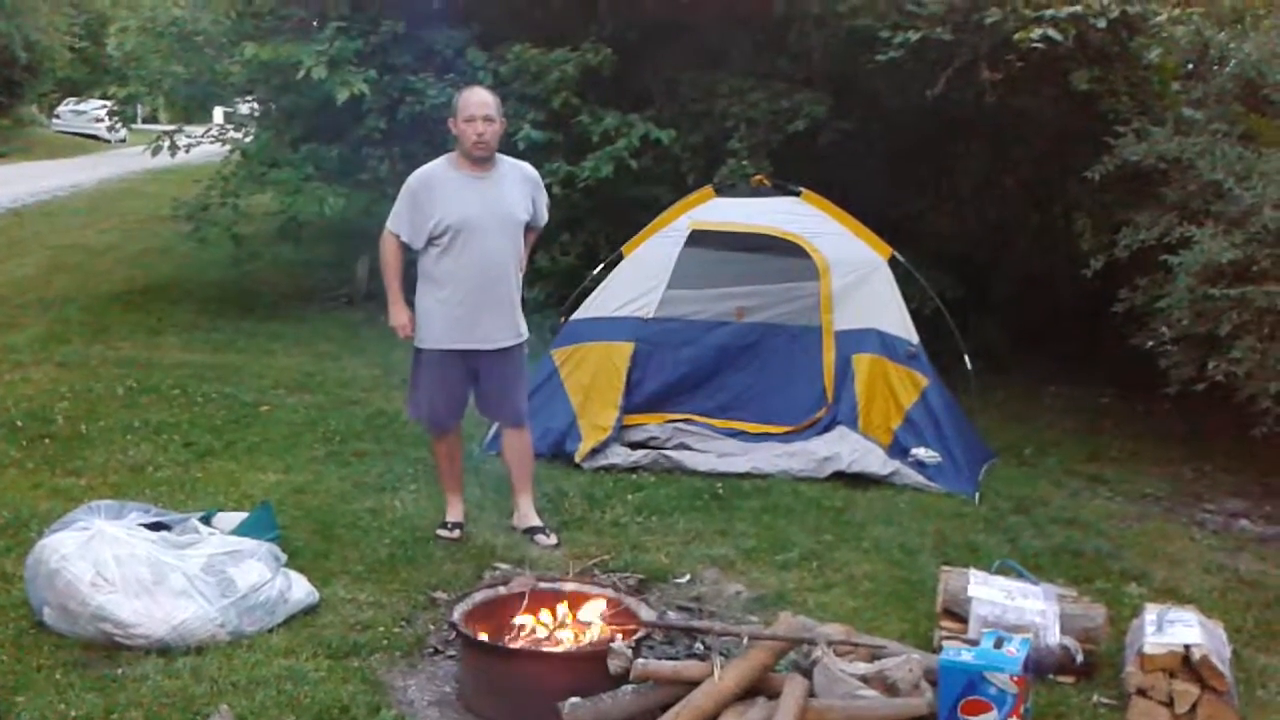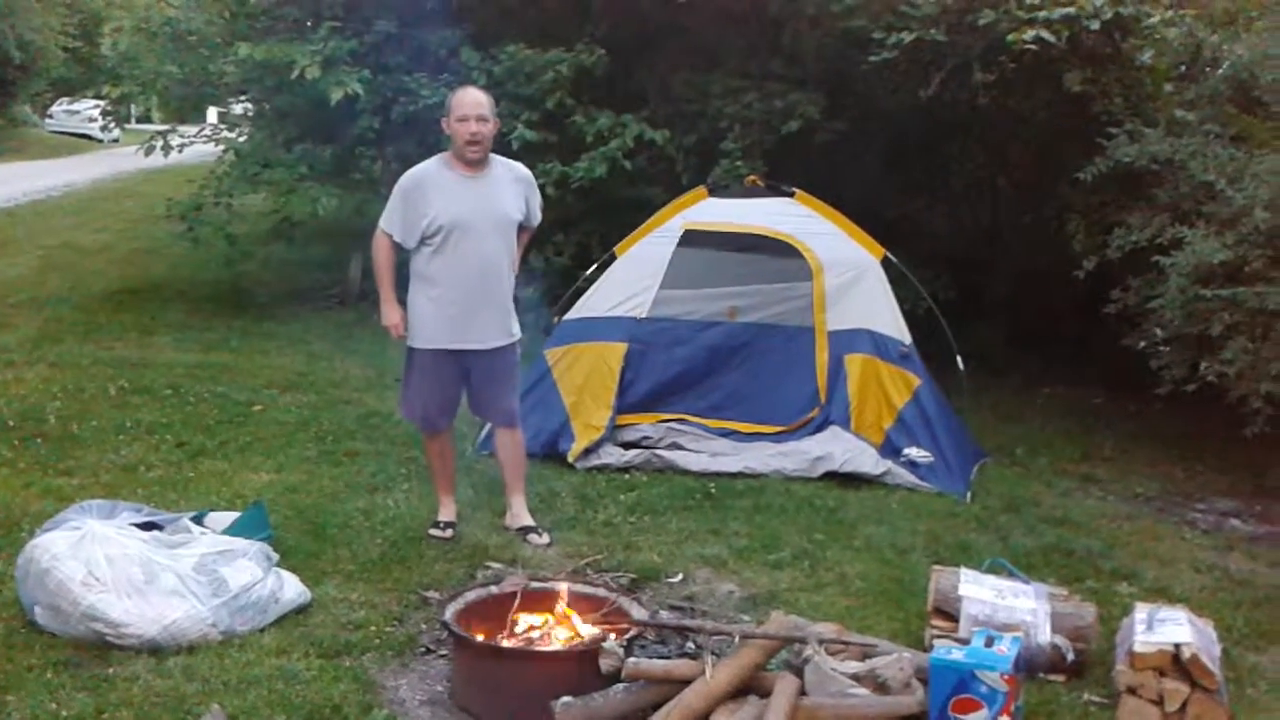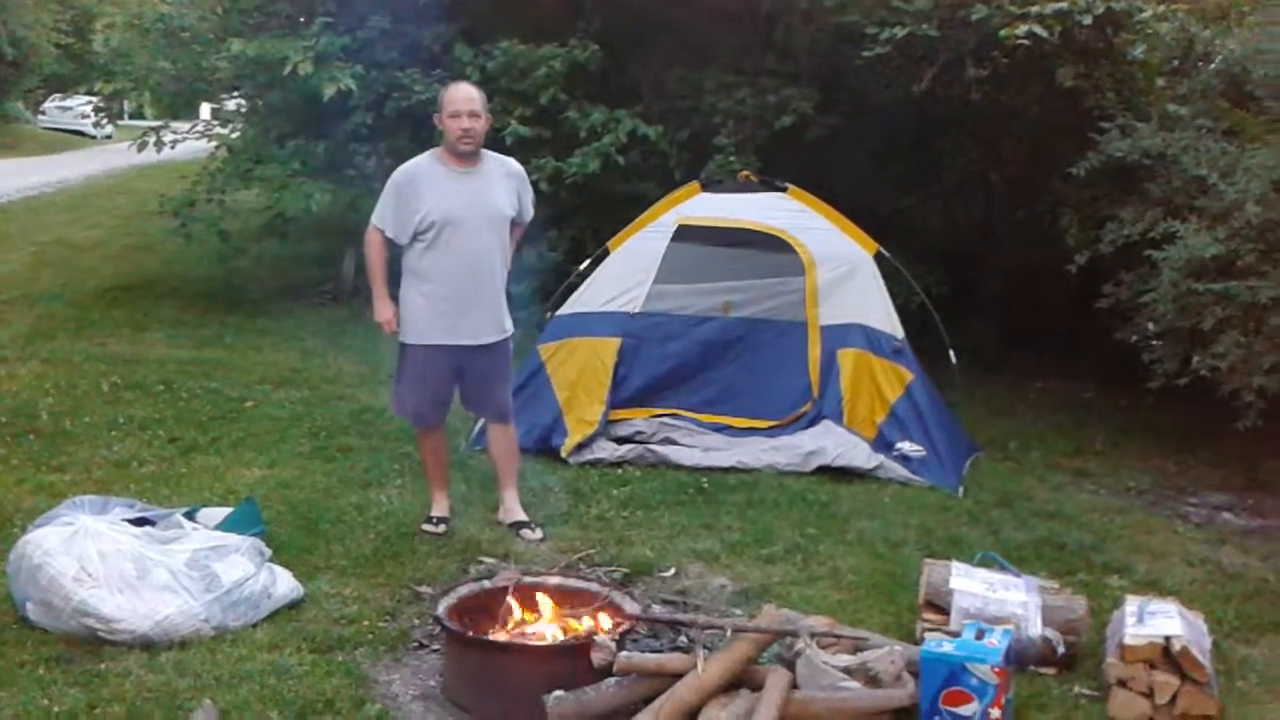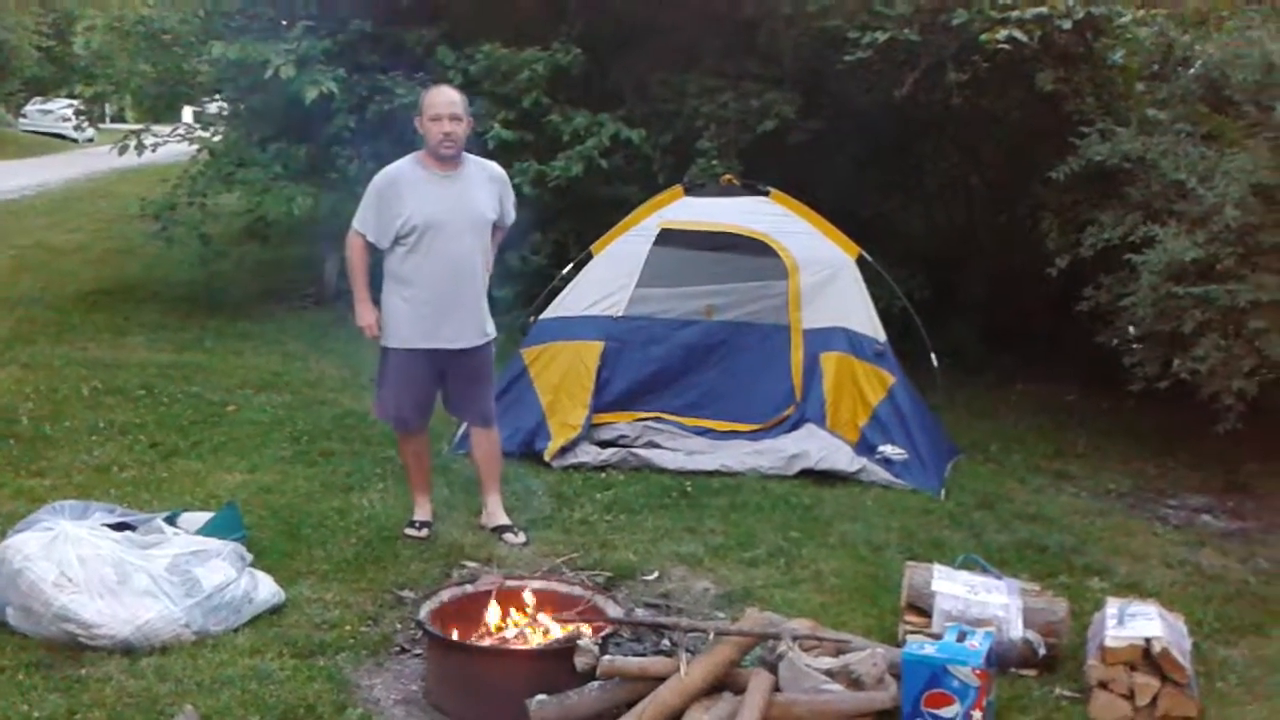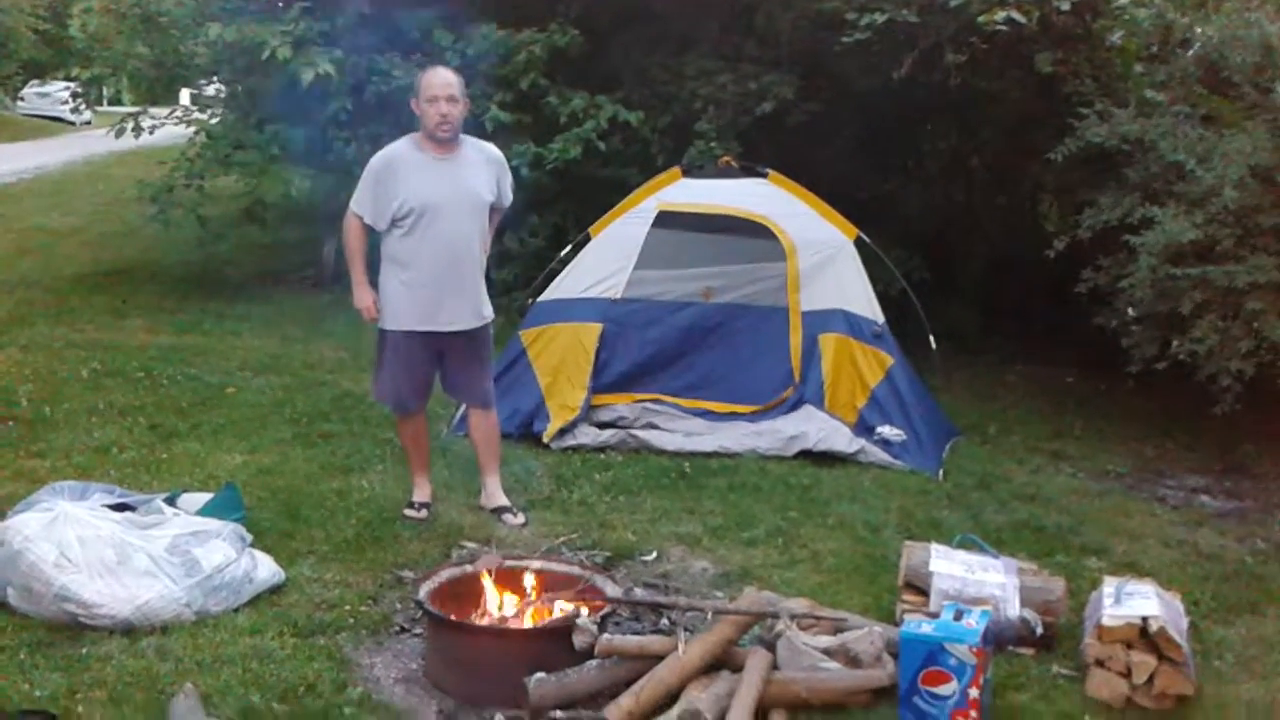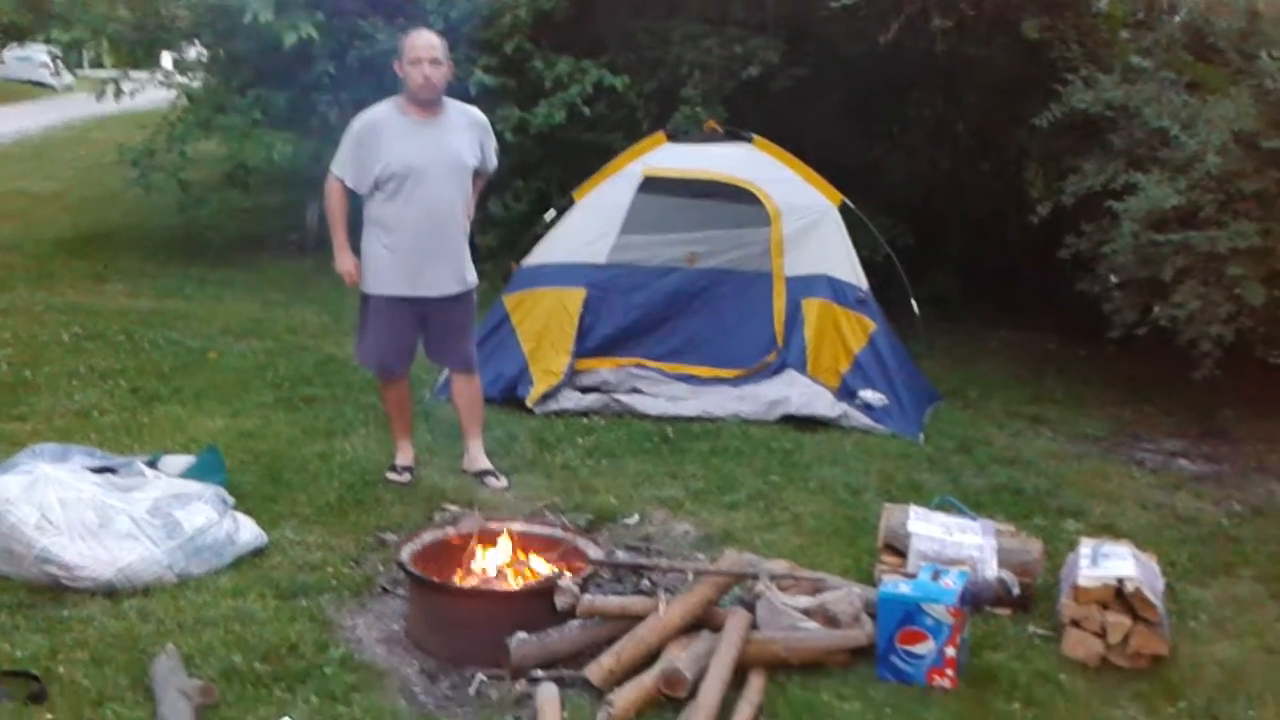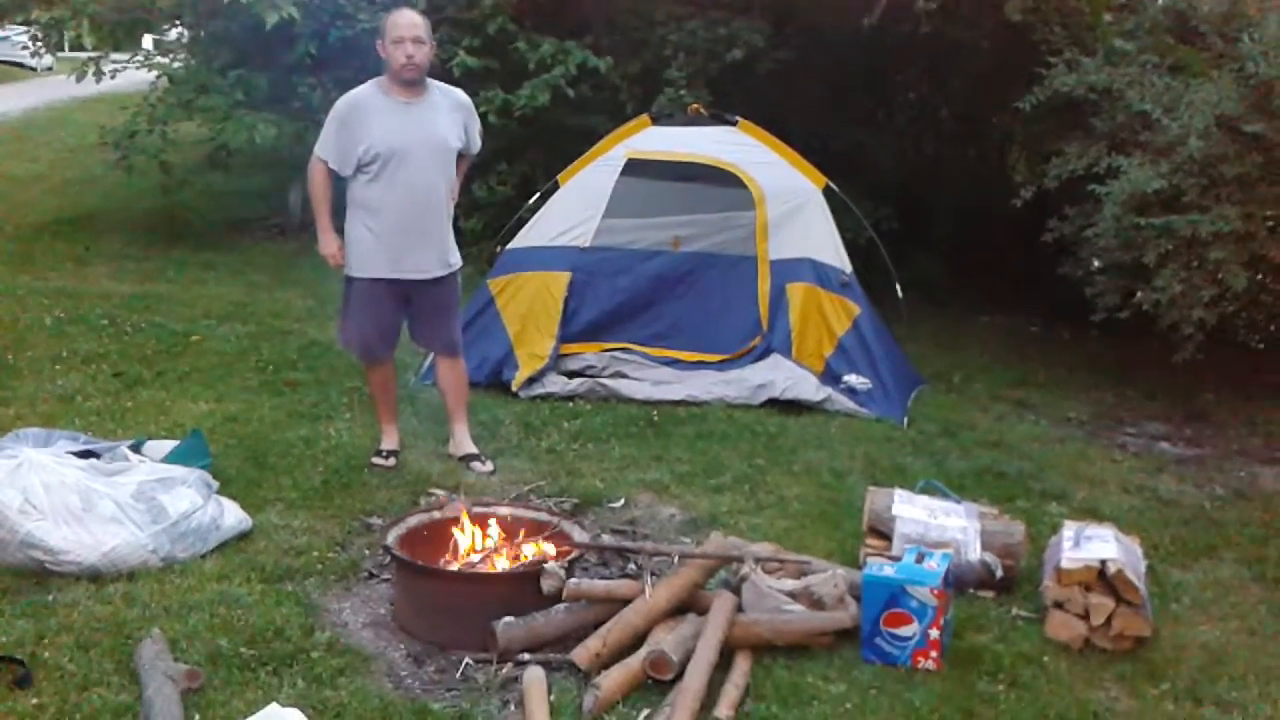
dt=0.2s
person 1, frame 1
left shoulder: (525, 178)
right shoulder: (426, 181)
right elbow: (392, 240)
right wrist: (396, 303)
left hip: (505, 329)
right hip: (443, 332)
left knee: (515, 418)
right knee: (443, 422)
left ankle: (525, 510)
right ankle: (454, 506)
person 1, frame 2
left shoulder: (518, 178)
right shoulder: (420, 180)
right elbow: (384, 239)
right wrist: (388, 303)
left hip: (498, 328)
right hip: (435, 332)
left knee: (507, 418)
right knee: (435, 422)
left ankle: (517, 509)
right ankle: (446, 506)
person 1, frame 3
left shoulder: (510, 173)
right shoulder: (412, 176)
right elbow: (376, 235)
right wrist: (381, 299)
left hip: (490, 324)
right hip: (427, 327)
left knee: (500, 413)
right knee: (428, 418)
left ankle: (510, 504)
right ankle: (439, 501)
person 1, frame 4
left shoulder: (492, 177)
right shoulder: (393, 180)
right elbow: (357, 239)
right wrist: (363, 303)
left hip: (472, 328)
right hip: (409, 331)
left knee: (483, 417)
right knee: (410, 422)
left ankle: (493, 508)
right ankle: (421, 506)
person 1, frame 5
left shoulder: (489, 158)
right shoulder: (389, 162)
right elbow: (354, 221)
right wrist: (360, 285)
left hip: (470, 311)
right hip: (406, 314)
left knee: (481, 399)
right knee: (408, 404)
left ankle: (492, 489)
right ankle: (420, 486)
person 1, frame 6
left shoulder: (473, 122)
right shoulder: (372, 125)
right elbow: (336, 185)
right wrist: (342, 250)
left hip: (453, 274)
right hip: (389, 277)
left knee: (464, 364)
right knee: (392, 369)
left ankle: (475, 453)
right ankle: (403, 450)
person 1, frame 7
left shoulder: (456, 103)
right shoulder: (355, 106)
right elbow: (319, 166)
right wrist: (325, 232)
left hip: (438, 257)
right hip: (373, 260)
left knee: (449, 347)
right knee: (376, 352)
left ankle: (460, 437)
right ankle: (389, 434)
